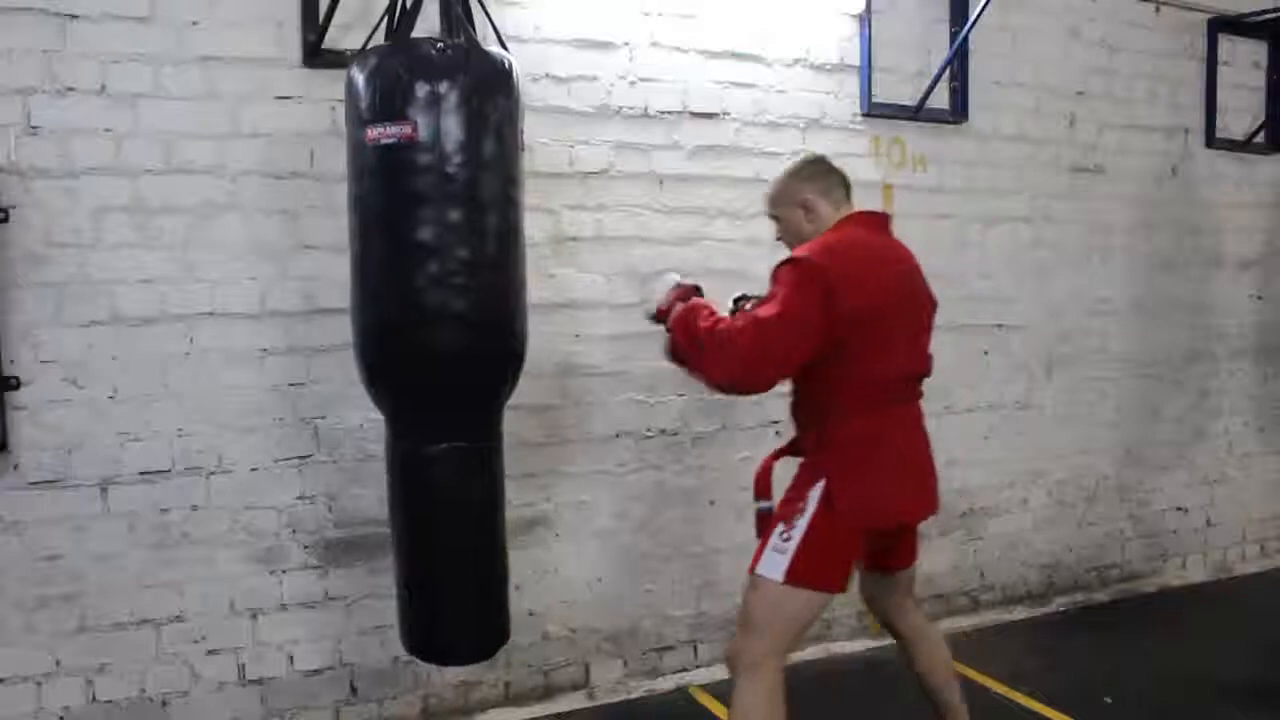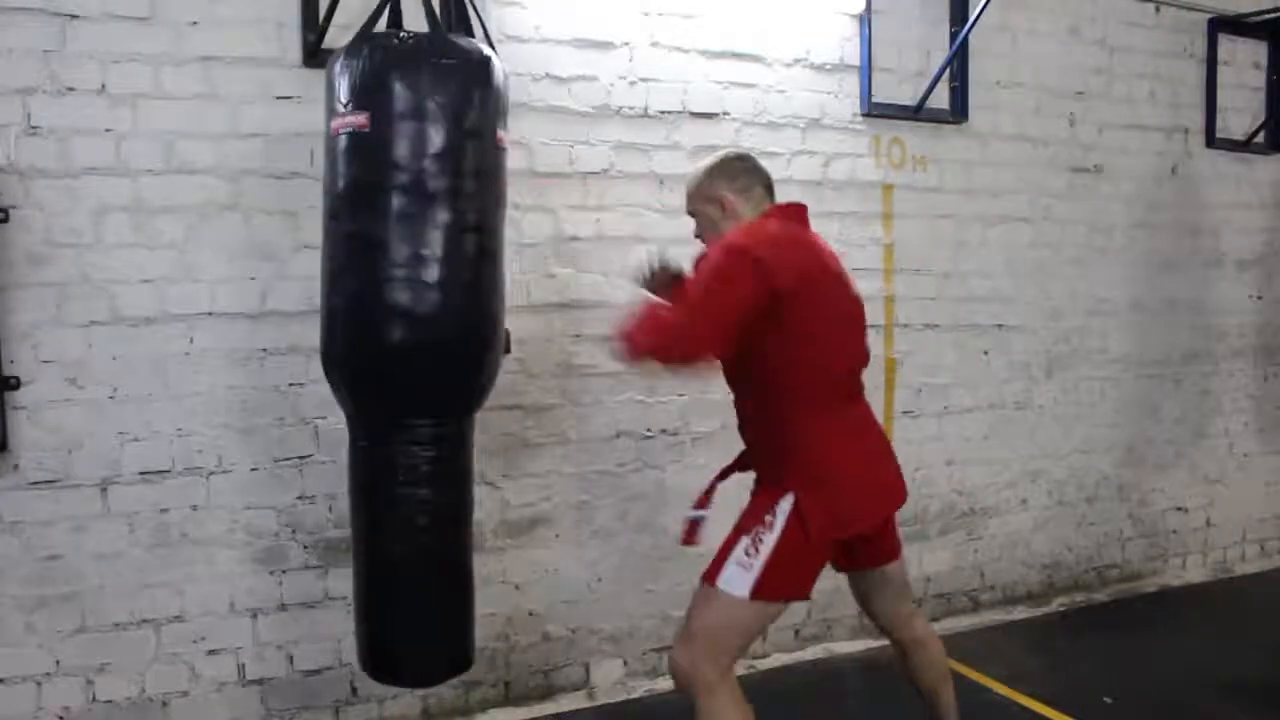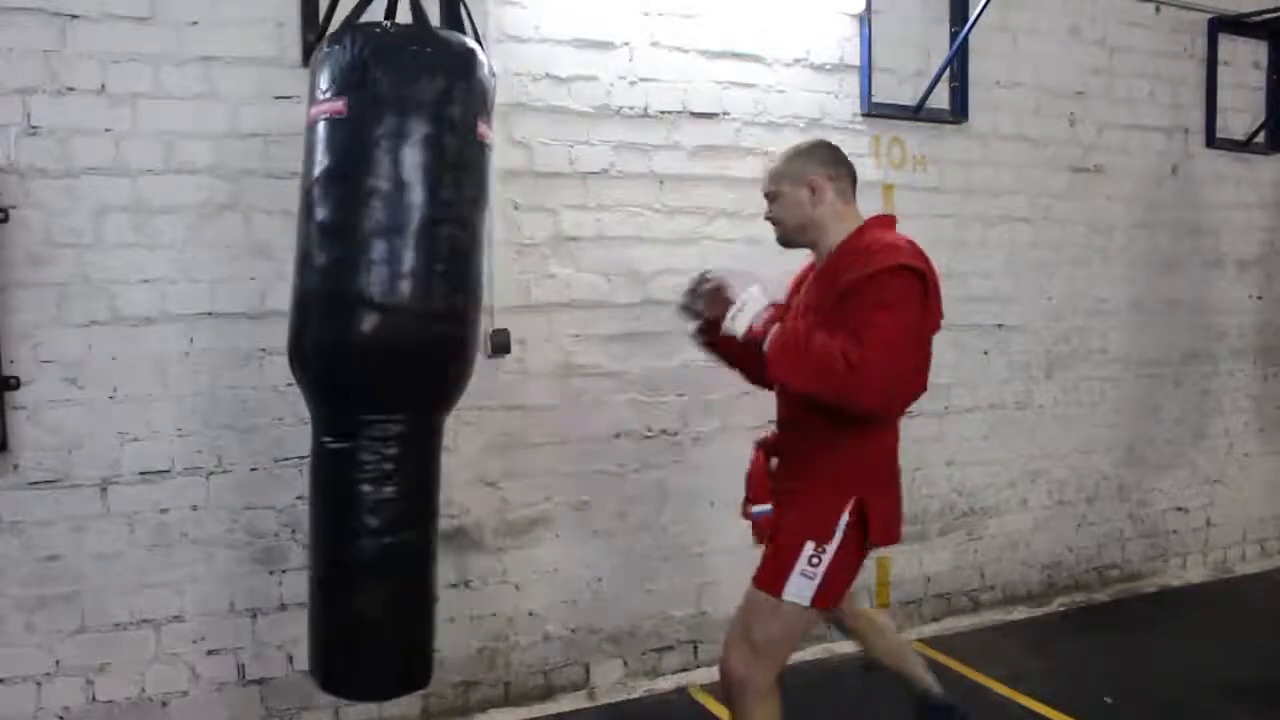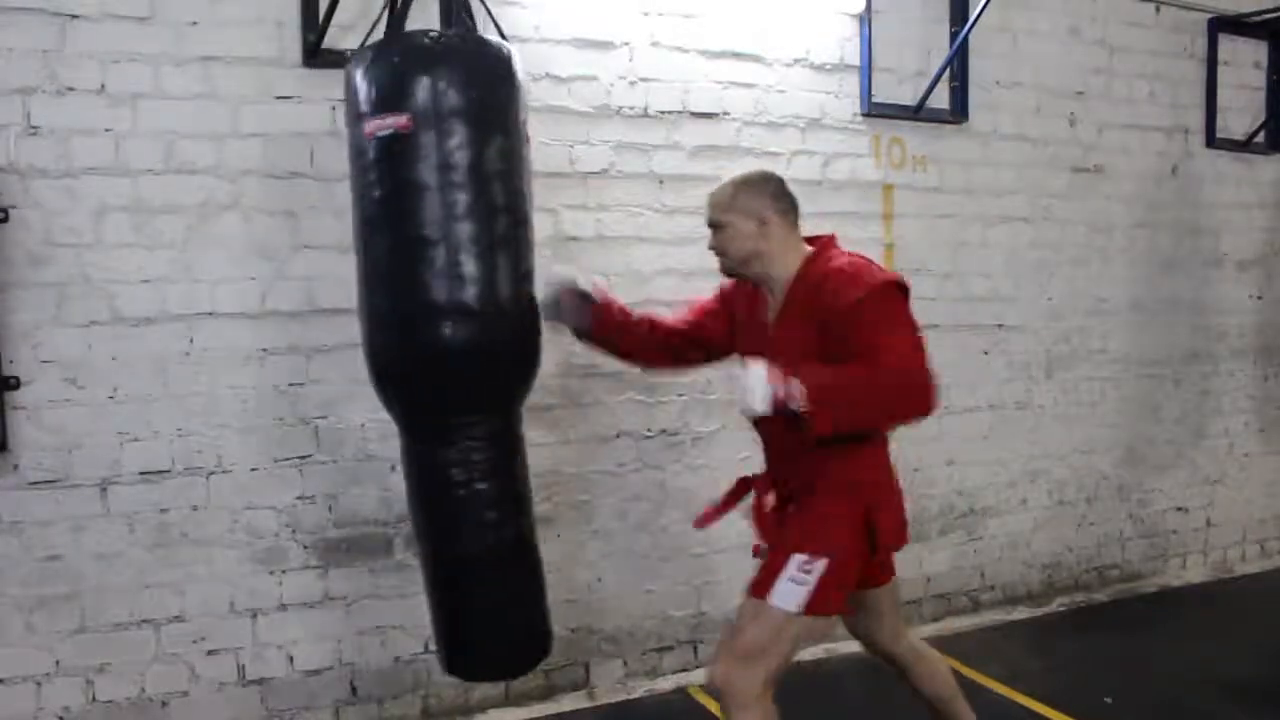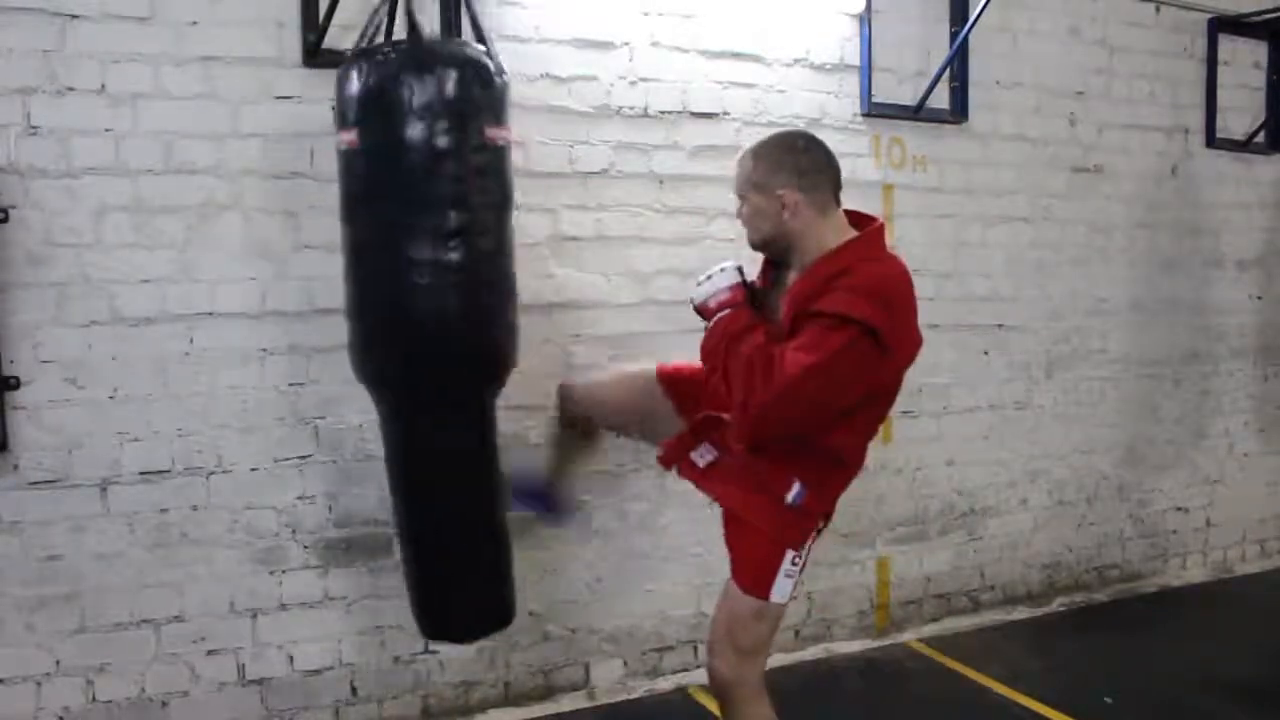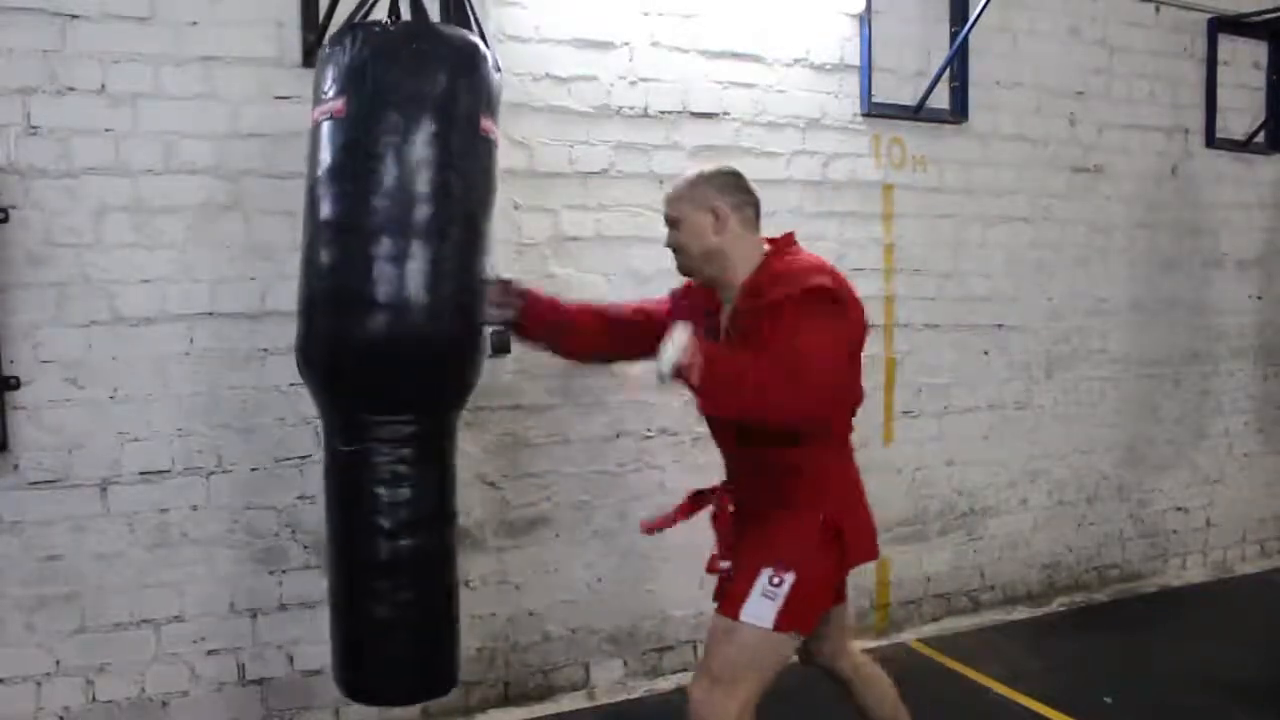
dt=0.7s
person 1, frame 1
left shoulder: (824, 265)
right shoulder: (896, 264)
left elbow: (741, 363)
left wrist: (679, 309)
right wrist: (761, 323)
left hip: (845, 477)
right hip: (896, 471)
left knee: (754, 651)
right knee: (902, 616)
person 1, frame 2
left shoulder: (747, 253)
right shoulder: (801, 253)
left elbow: (685, 337)
left wrist: (648, 323)
right wrist: (681, 292)
left hip: (808, 485)
right hip: (859, 464)
left knee: (697, 664)
right knee: (897, 615)
person 1, frame 3
left shoulder: (889, 267)
right shoulder: (825, 267)
left elbow: (871, 380)
right elbow: (783, 371)
left wrist: (769, 329)
right wrist: (720, 322)
left hip: (837, 492)
right hip: (814, 478)
left knee: (744, 667)
right knee: (832, 604)
person 1, frame 4
left shoulder: (857, 289)
right shoulder: (746, 297)
left elbow: (906, 390)
right elbow: (671, 343)
left wrist: (796, 390)
right wrist: (594, 314)
left hip: (844, 502)
right hip: (812, 496)
right knee: (890, 639)
person 1, frame 5
left shoulder: (865, 303)
right shoulder: (789, 252)
left elbow: (767, 407)
left wrist: (726, 310)
left hip: (783, 481)
right hip: (735, 424)
left knee: (732, 669)
right knee: (583, 395)
right ankle: (551, 485)
person 1, frame 6
left shoulder: (808, 291)
right shoulder: (709, 299)
left elbow: (809, 401)
right elbow: (623, 330)
left wrist: (701, 362)
right wrist: (526, 309)
left hip: (809, 514)
right hip: (776, 505)
right knee: (831, 648)
